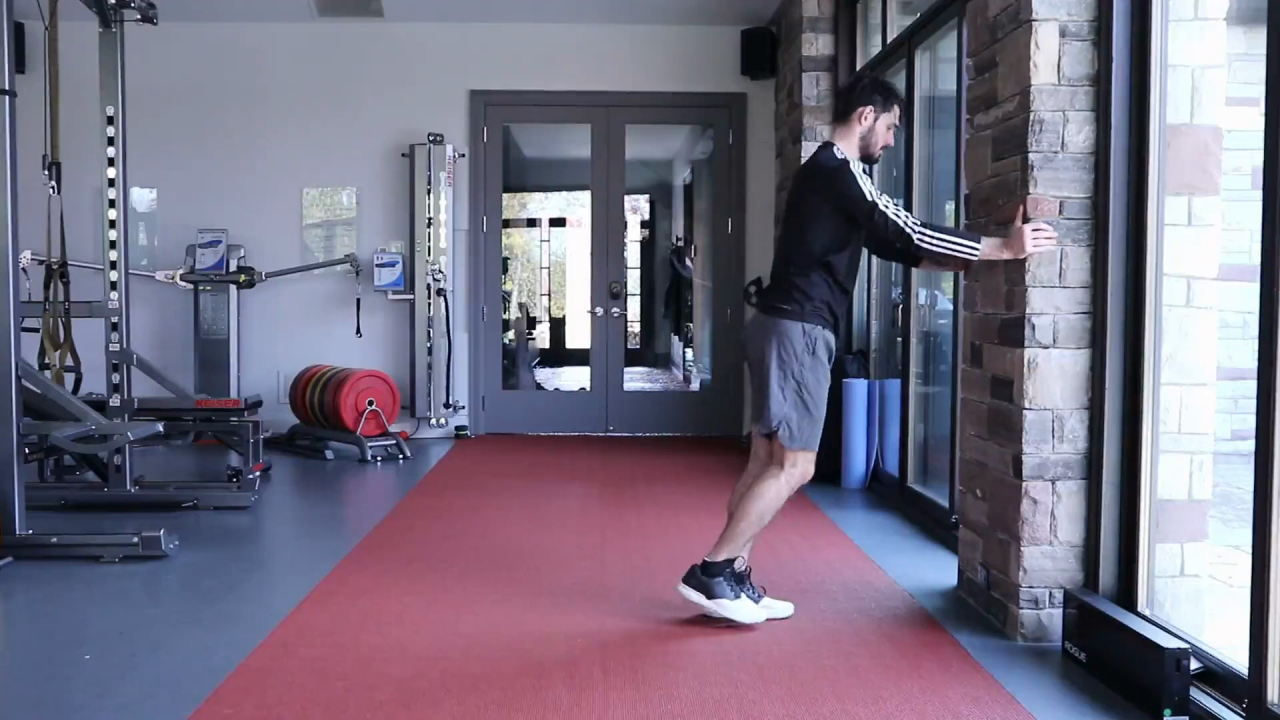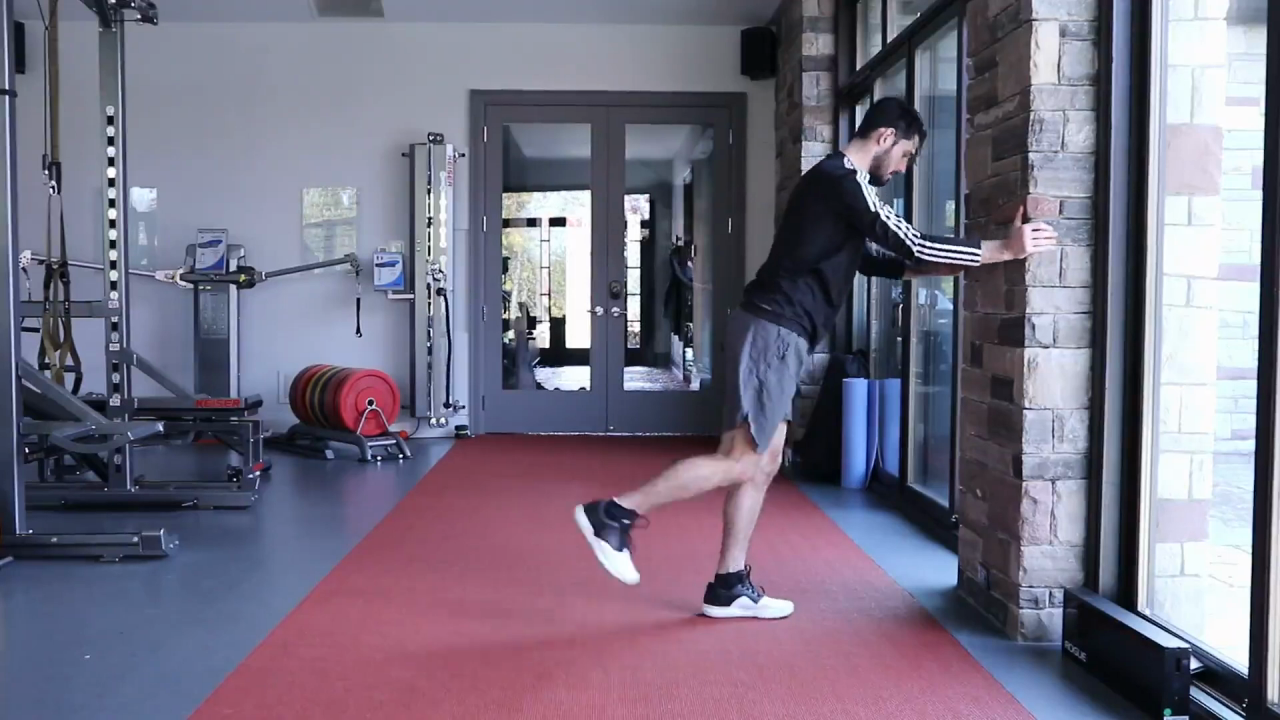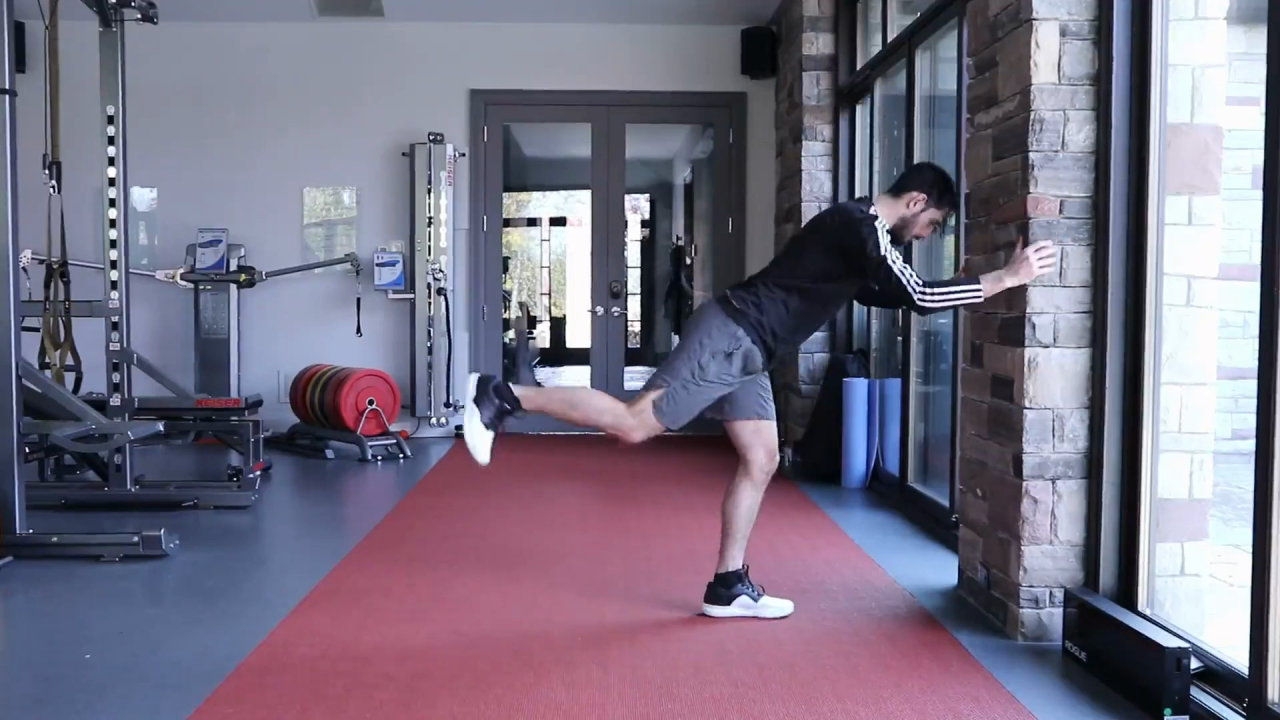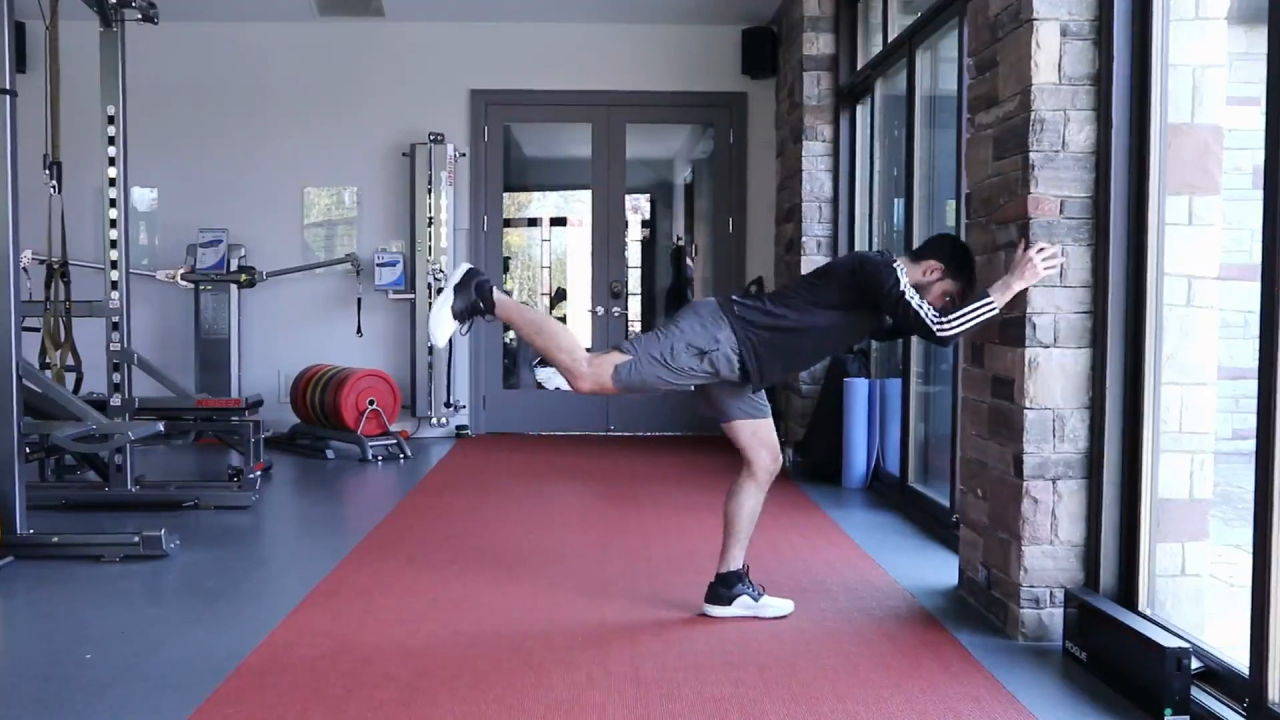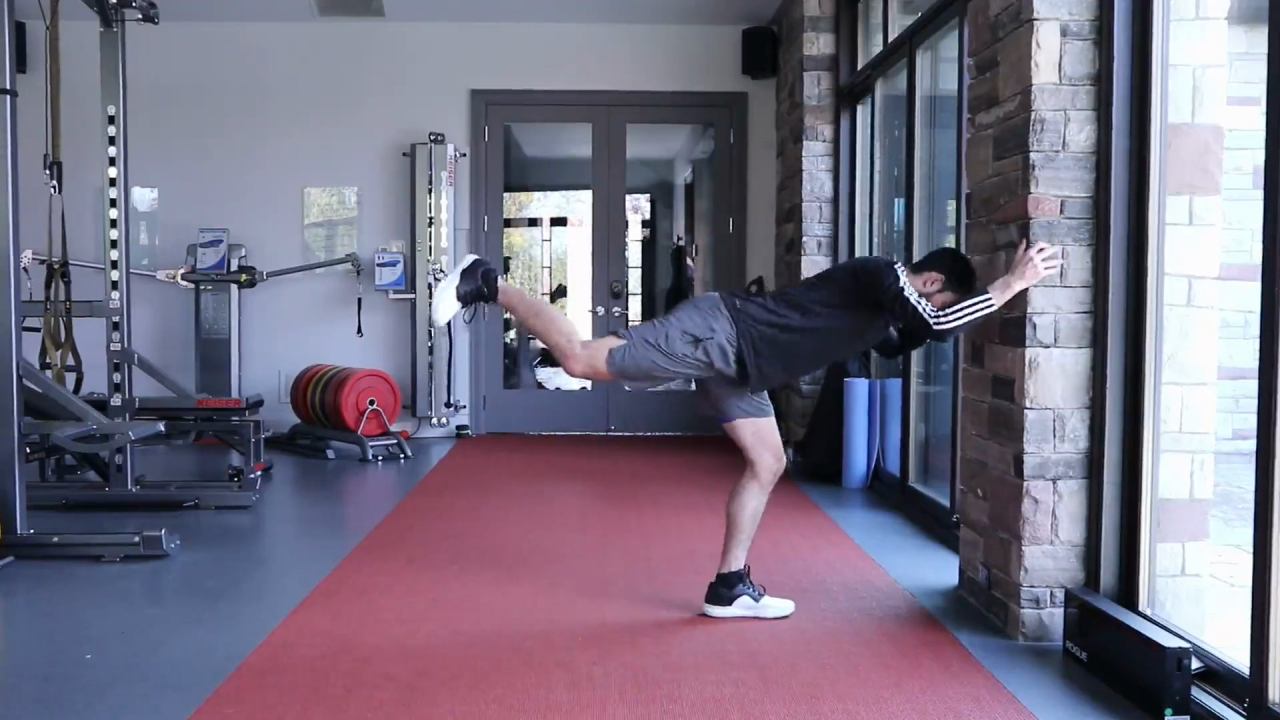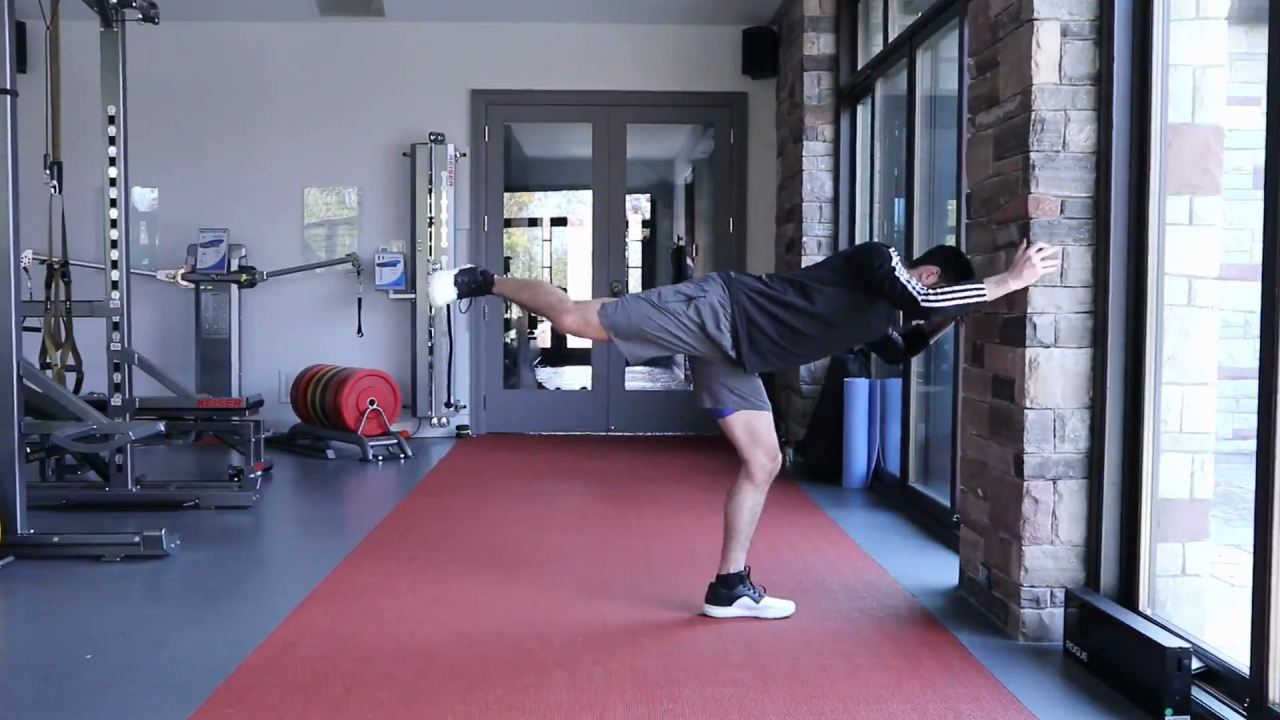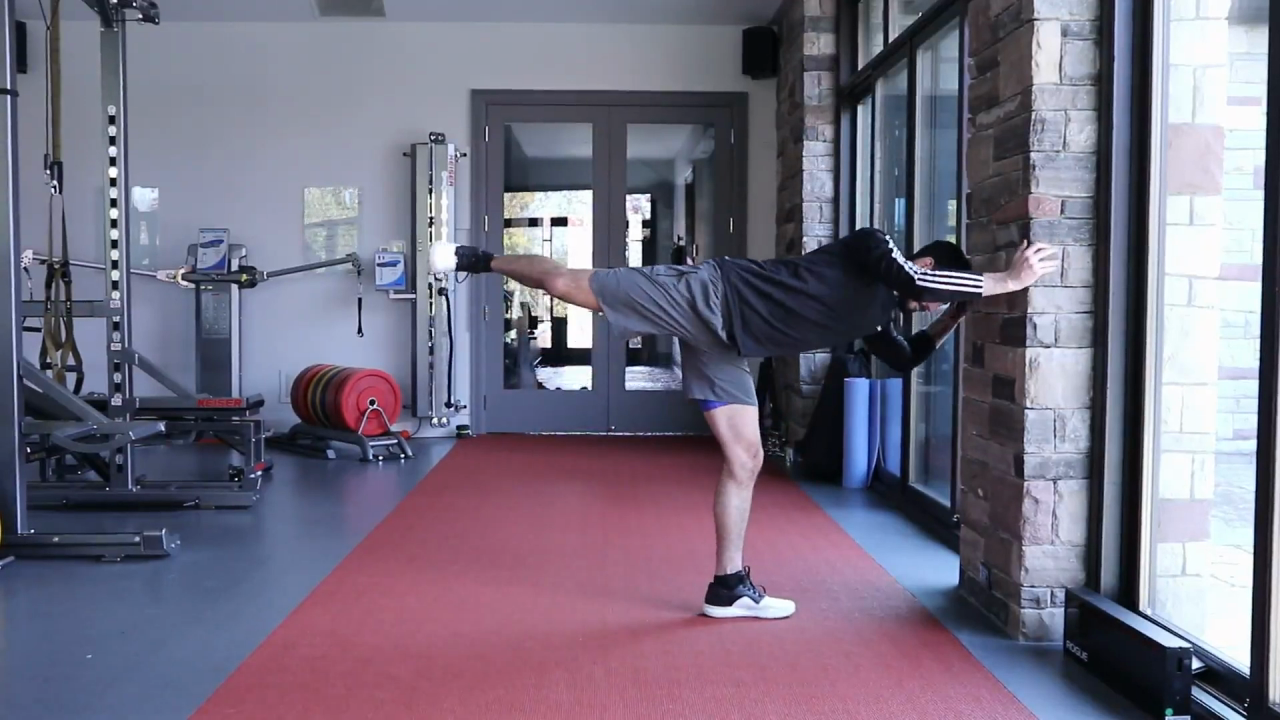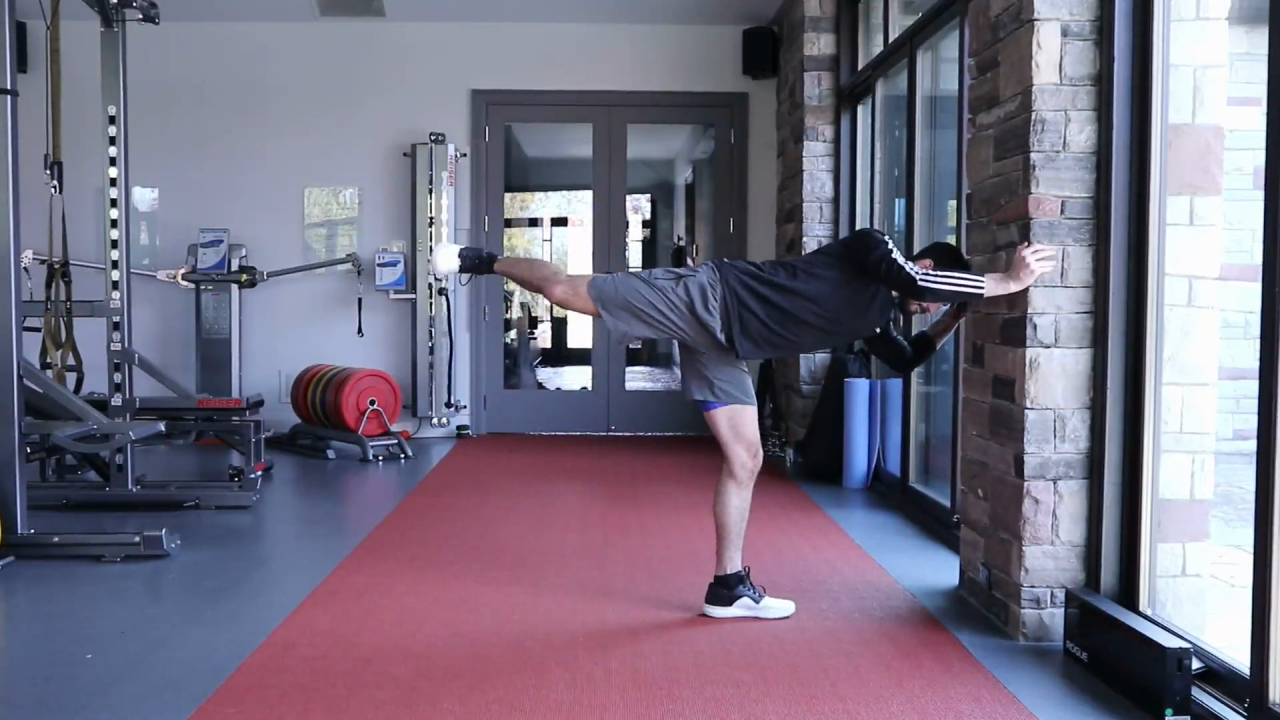
dt=0.3s
person 1, frame 1
left shoulder: (830, 172)
right shoulder: (838, 170)
left elbow: (892, 244)
right elbow: (909, 232)
left wrist: (969, 260)
right wrist: (1003, 248)
left hip: (787, 328)
right hip: (798, 330)
left knee: (768, 461)
right knee: (793, 466)
left ankle: (731, 580)
right ankle: (709, 571)
person 1, frame 2
left shoulder: (835, 181)
right shoulder: (845, 180)
left elbow: (878, 259)
right elbow: (909, 244)
left wrist: (961, 261)
right wrist: (1003, 249)
left hip: (777, 334)
right hip: (774, 333)
left knee: (765, 461)
right knee: (741, 462)
left ankle: (730, 586)
right ankle: (613, 514)
person 1, frame 3
left shoulder: (863, 230)
right shoulder: (864, 226)
left elbow: (891, 294)
right elbow: (919, 298)
left wrist: (972, 286)
right wrist: (1006, 277)
left hip: (742, 349)
right hip: (727, 337)
left knee: (761, 461)
right knee: (634, 424)
left ankle: (730, 588)
right ankle: (501, 399)
person 1, frame 4
left shoulder: (880, 288)
right shoulder: (881, 271)
left elbow: (906, 328)
right elbow: (938, 330)
left wrist: (977, 301)
right wrist: (1013, 283)
left hip: (732, 361)
right hip: (713, 338)
left knee: (764, 463)
right knee: (588, 373)
left ankle: (728, 584)
right ankle: (482, 297)
person 1, frame 5
left shoulder: (884, 309)
right shoulder: (885, 274)
left elbow: (908, 338)
right elbow: (936, 324)
right wrist: (1014, 282)
left hip: (730, 361)
right hip: (711, 334)
left knee: (768, 463)
right knee: (580, 357)
left ankle: (729, 586)
right ankle: (488, 285)
person 1, frame 6
left shoulder: (880, 309)
right shoulder: (878, 260)
left elbow: (902, 349)
right elbow: (926, 302)
left wrist: (939, 322)
right wrist: (1010, 280)
left hip: (731, 352)
right hip: (711, 311)
left knee: (763, 462)
right knee: (576, 319)
left ankle: (730, 586)
right ankle: (484, 282)
person 1, frame 7
left shoulder: (876, 308)
right shoulder: (873, 247)
left elbow: (907, 357)
right elbow: (923, 280)
left wrist: (956, 316)
right wrist: (1008, 280)
left hip: (724, 342)
right hip: (705, 297)
left knee: (745, 461)
right knee: (566, 282)
left ankle: (729, 587)
right ankle: (481, 260)
person 1, frame 8
left shoulder: (875, 309)
right shoulder: (871, 246)
left elbow: (907, 358)
right elbow: (922, 278)
left wrist: (956, 317)
right wrist: (1008, 280)
left hip: (722, 344)
right hip: (704, 298)
left knee: (745, 461)
right knee: (566, 290)
left ankle: (728, 587)
right ankle: (485, 261)
